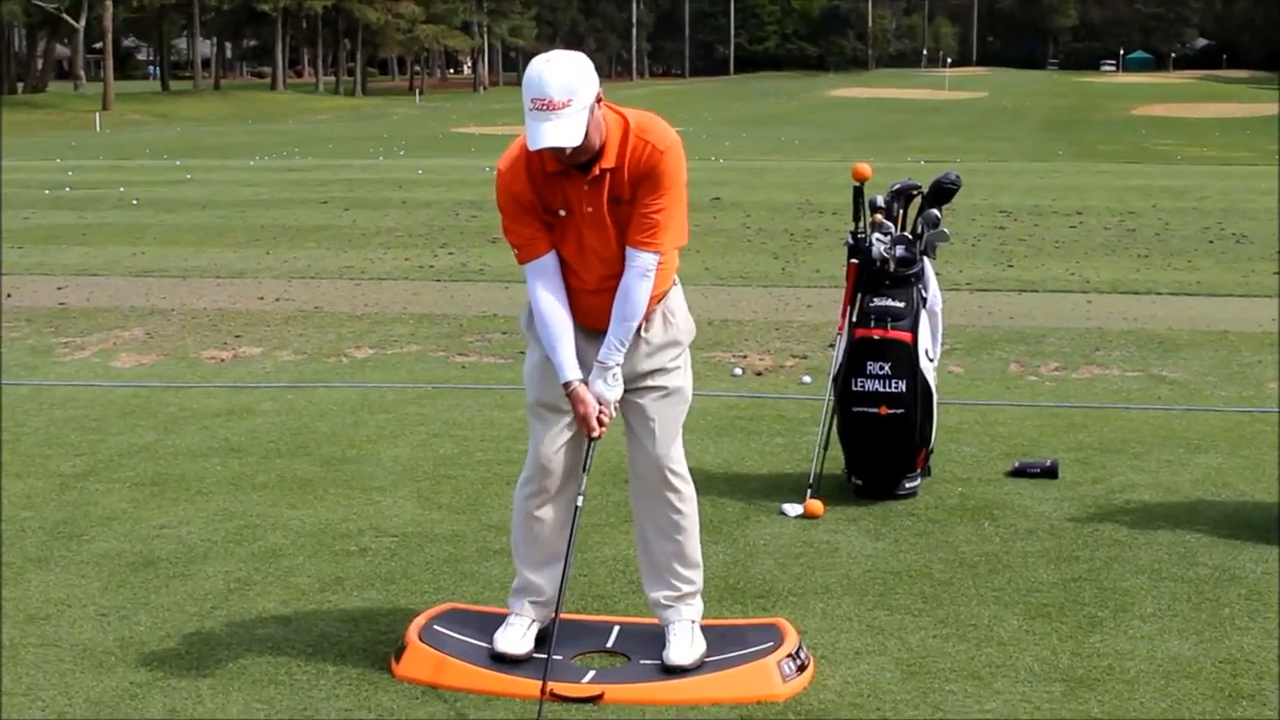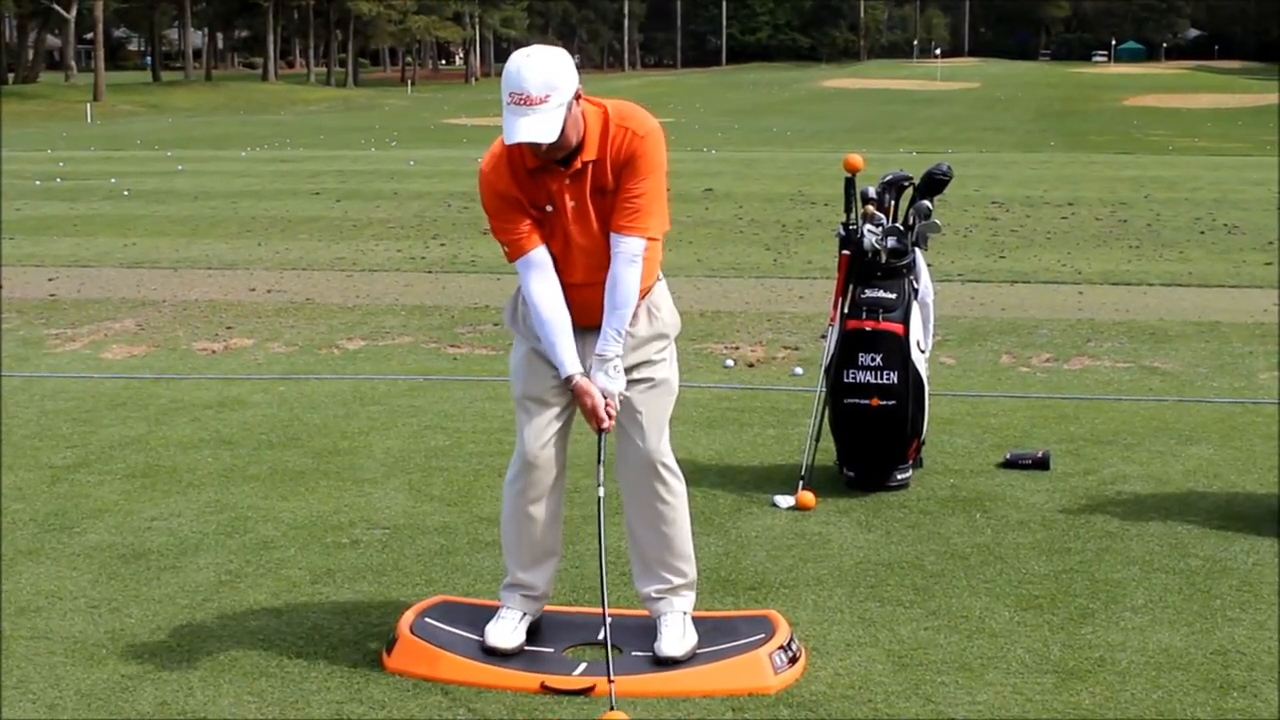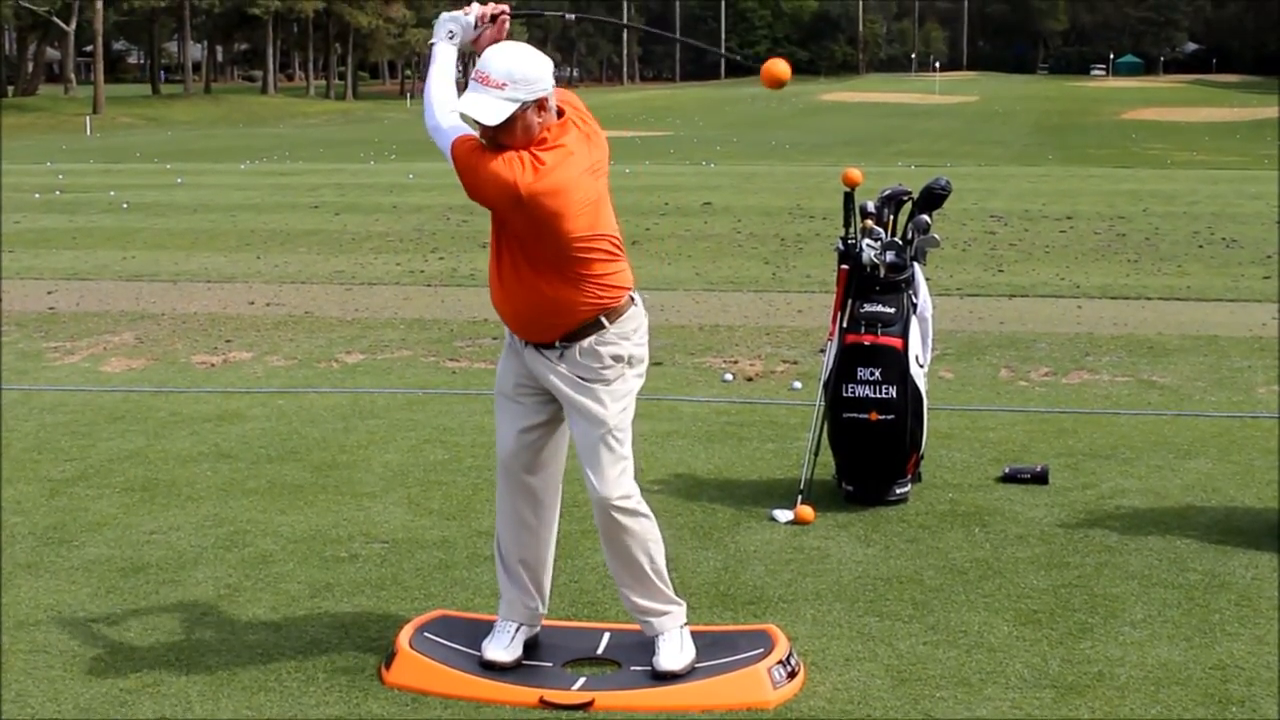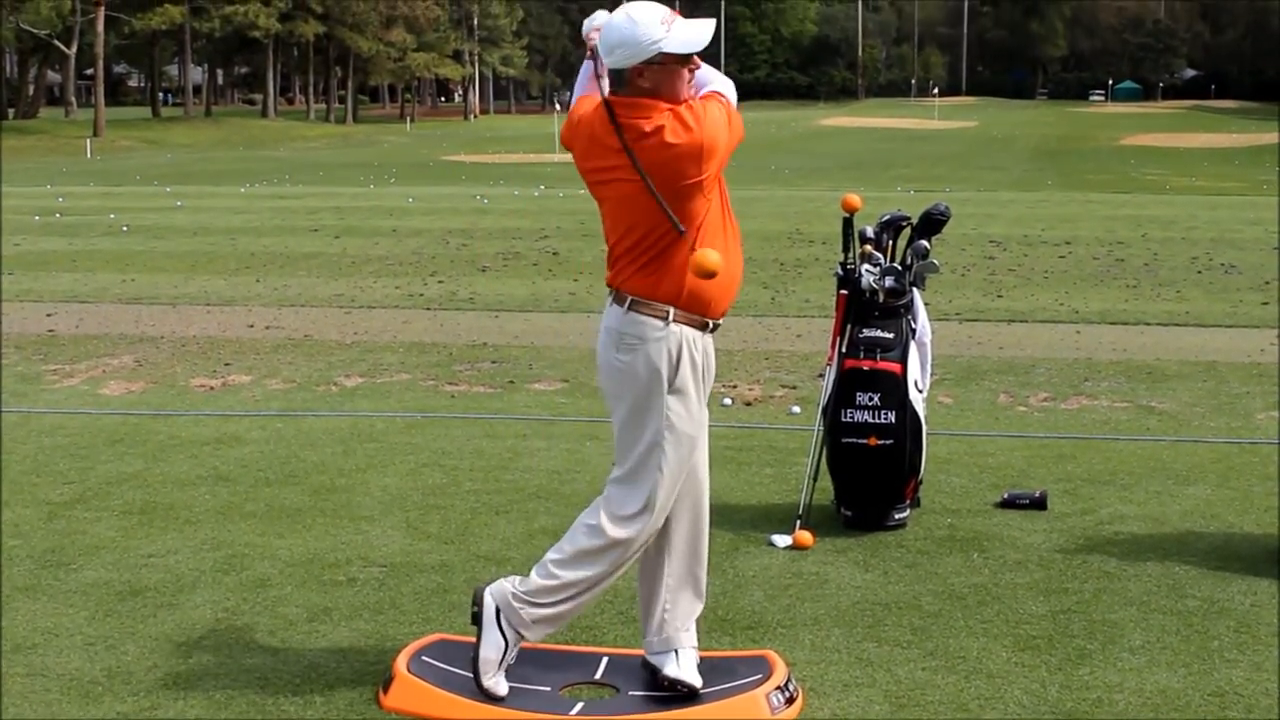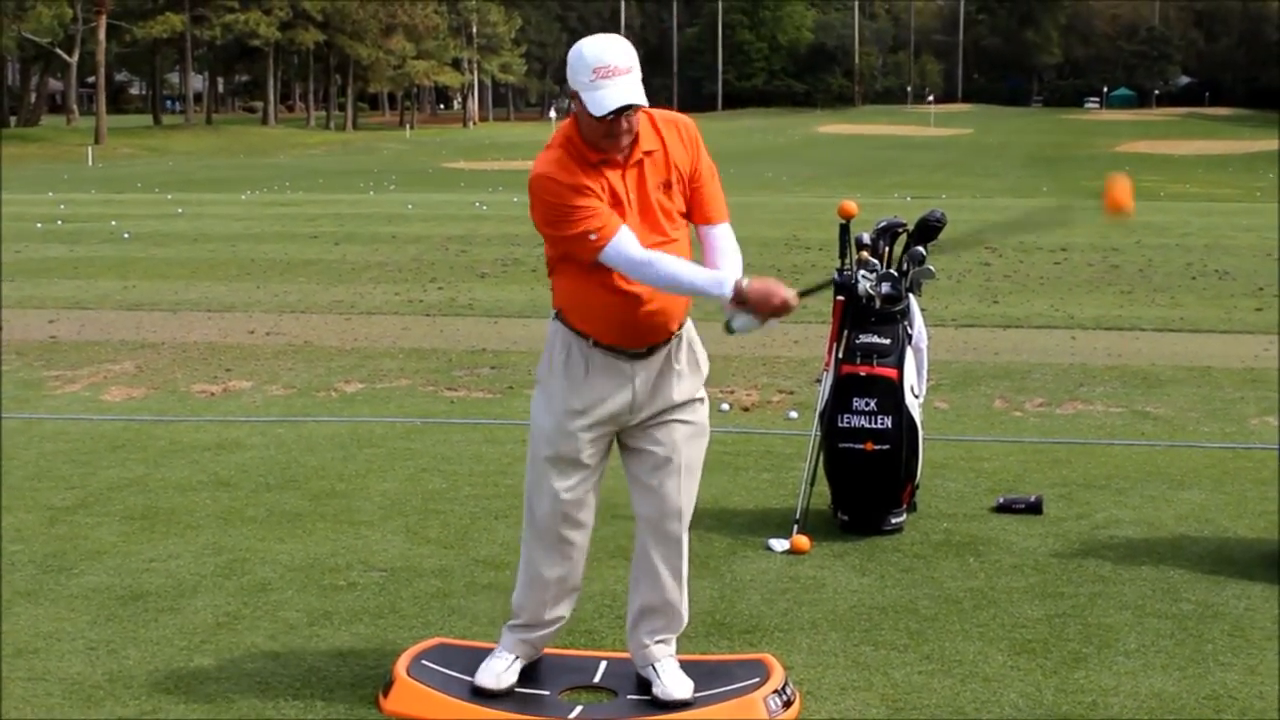
dt=1s
person 1, frame 1
left shoulder: (655, 147)
right shoulder: (516, 172)
left elbow: (642, 267)
right elbow: (544, 281)
left wrist: (610, 369)
right wrist: (572, 380)
left hip: (648, 323)
right hip: (564, 325)
left knee: (661, 465)
right knee: (546, 466)
left ankle: (679, 610)
right ankle: (530, 606)
person 1, frame 2
left shoulder: (634, 133)
right shoulder: (498, 170)
left elbow: (628, 254)
right elbow: (537, 275)
left wrist: (609, 359)
right wrist: (575, 376)
left hip: (633, 318)
right hip: (548, 324)
left knee: (650, 459)
right knee: (533, 460)
left ankle: (671, 601)
right ankle: (521, 598)
person 1, frame 3
left shoulder: (517, 181)
right shoulder: (569, 115)
left elbow: (441, 127)
left hip: (597, 348)
right hip: (529, 341)
left knee: (610, 490)
right knee: (520, 472)
left ankle: (665, 619)
right ankle: (519, 614)
person 1, frame 4
left shoulder: (591, 122)
right shoulder: (692, 138)
right elbow: (718, 85)
right wrist: (651, 58)
left hip: (662, 333)
right hip: (663, 341)
left knee: (684, 495)
right knee: (641, 501)
left ankle: (671, 640)
right ankle: (515, 608)
person 1, frame 5
left shoulder: (677, 133)
right shoulder: (553, 175)
left elbow: (713, 229)
right elbow: (633, 260)
left wrist: (740, 289)
right wrist: (736, 290)
left hip: (670, 357)
right hip: (584, 361)
left knee: (666, 515)
right knee: (557, 511)
left ankle: (655, 648)
right ankle: (524, 639)
